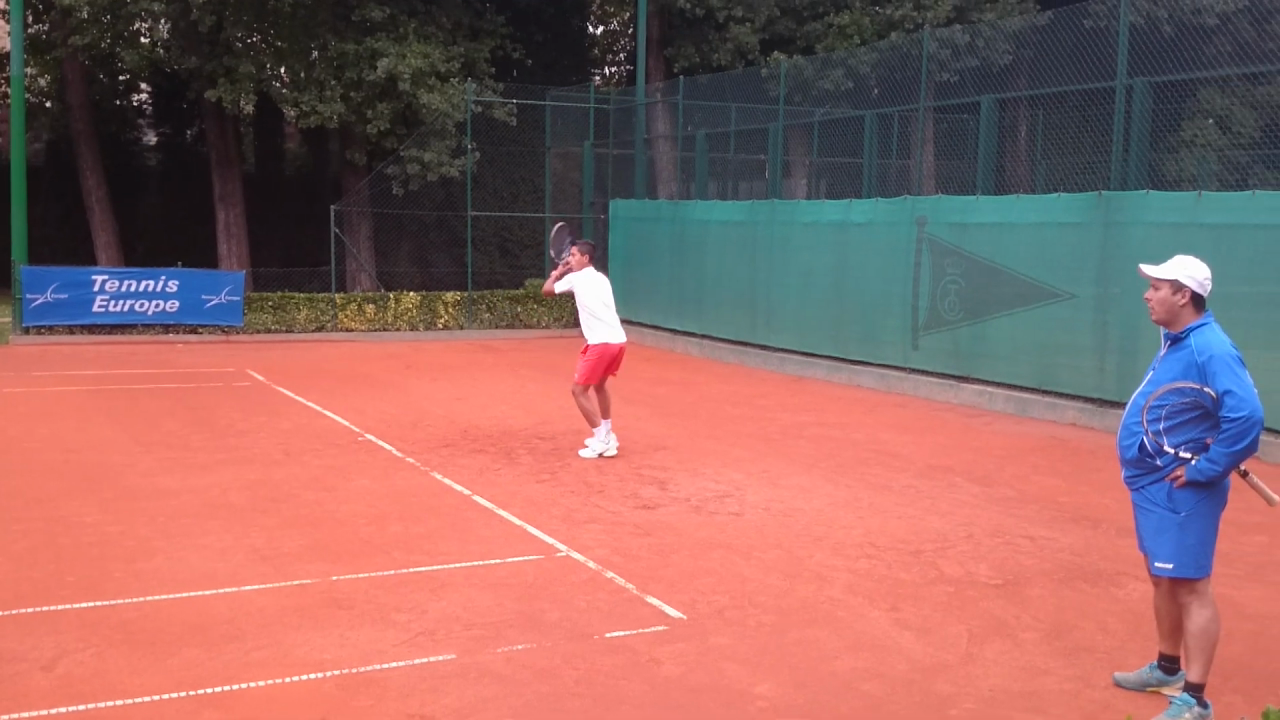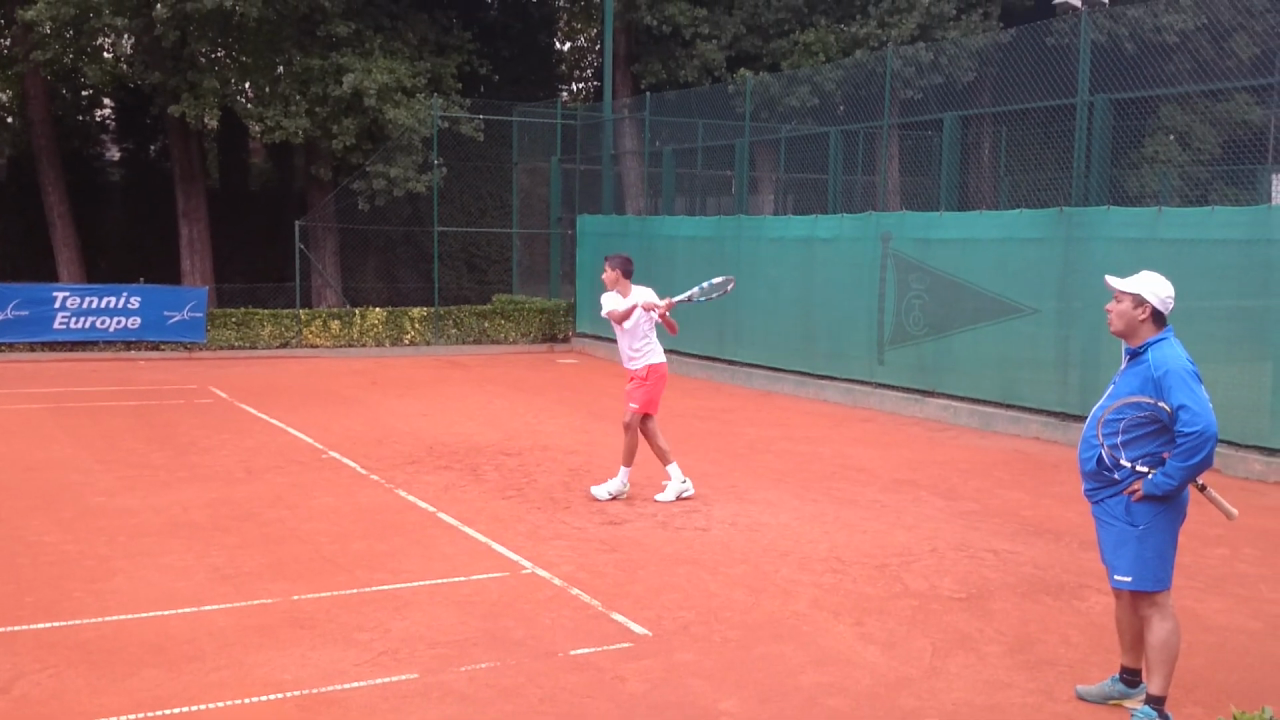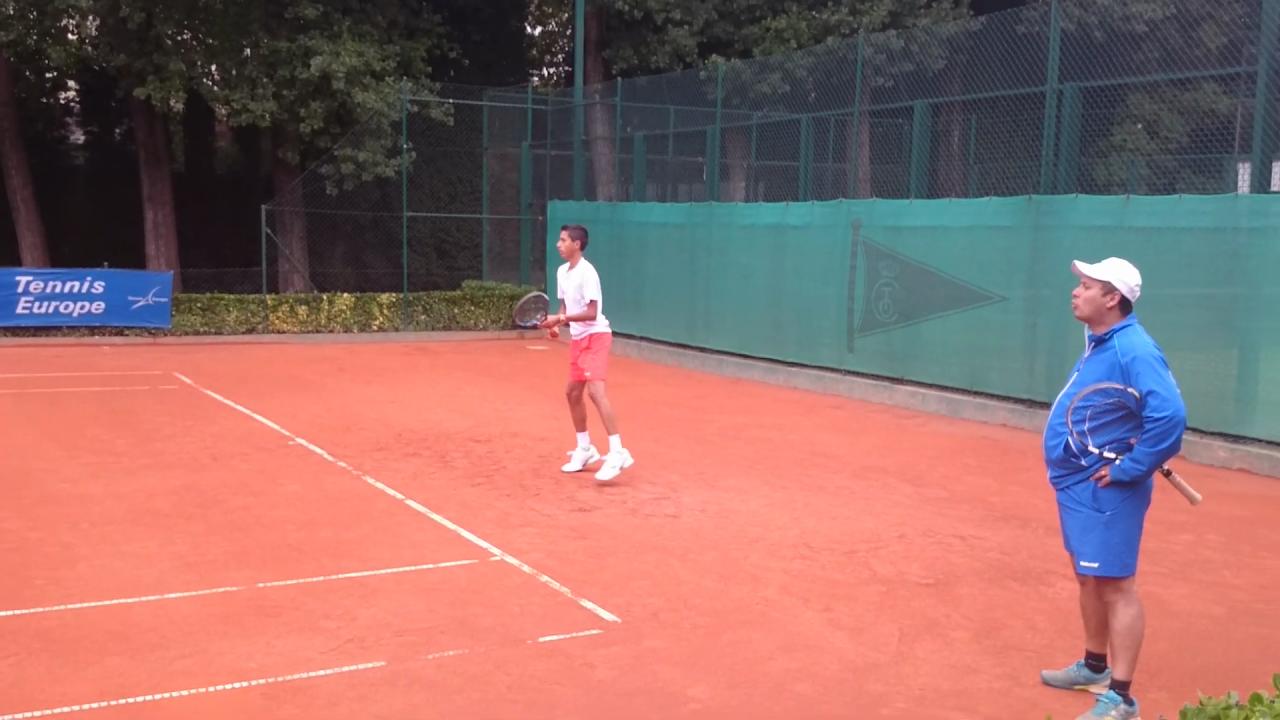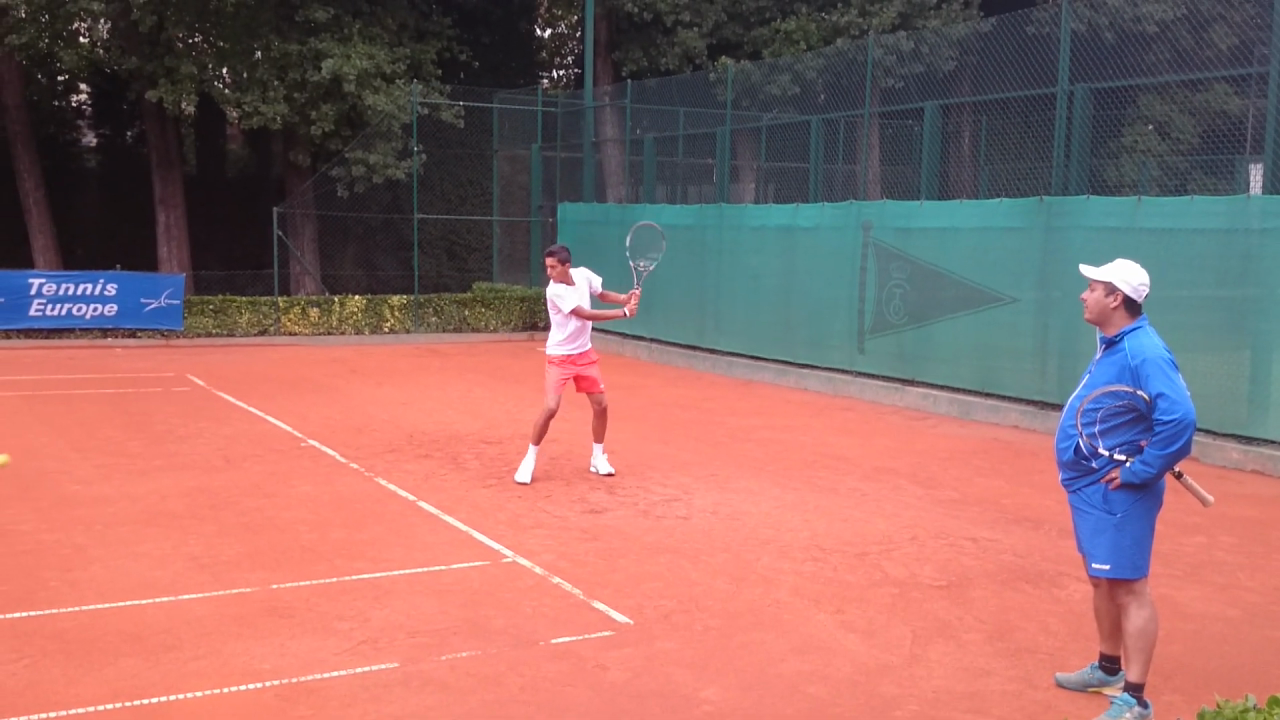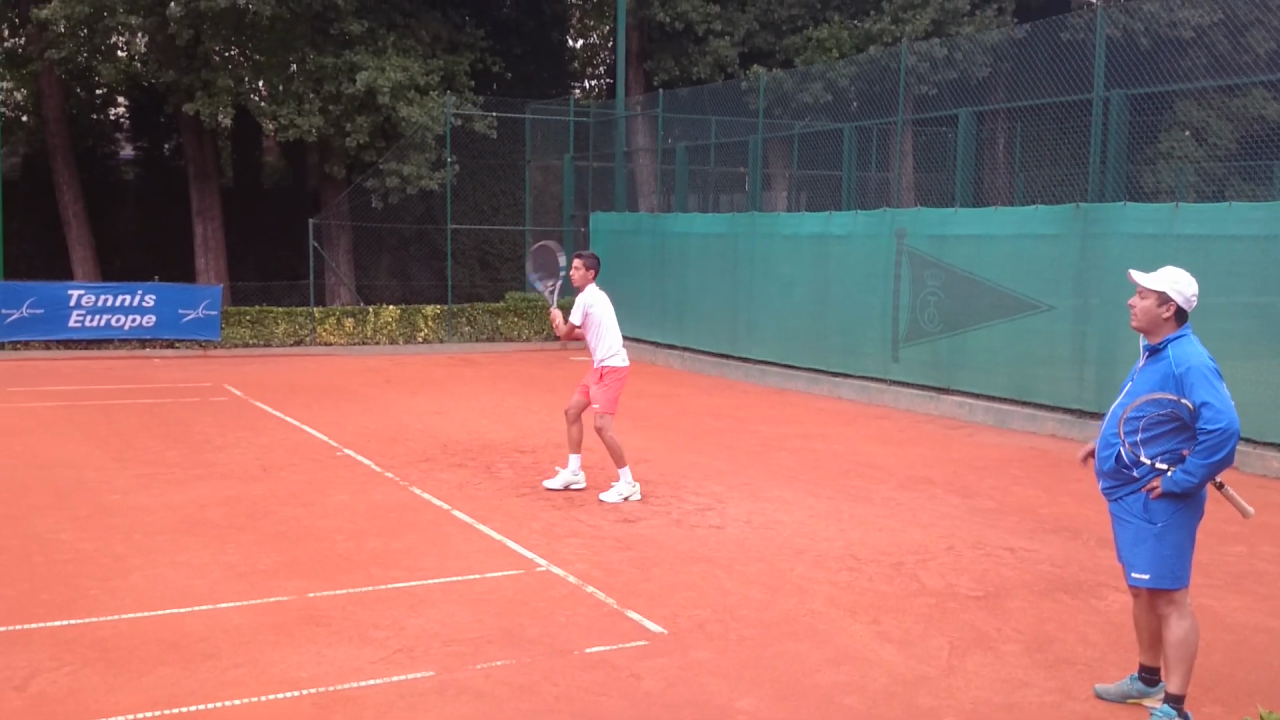
dt=1s
person 1, frame 1
left shoulder: (1210, 349)
right shoulder: (1174, 342)
left elbow: (1246, 417)
left wrist: (1203, 470)
left hip: (1180, 492)
right hip: (1153, 485)
left knee: (1190, 588)
right knee: (1163, 581)
right ankle: (1167, 669)
person 1, frame 2
left shoulder: (1167, 364)
right shoulder: (1138, 358)
left elbow: (1201, 431)
left wrist: (1160, 483)
left hip: (1139, 506)
right hip: (1114, 498)
left knee: (1151, 601)
right knee: (1126, 594)
right ankle: (1130, 682)
person 1, frame 3
left shoulder: (1133, 350)
right shoulder: (1099, 344)
left elbow: (1169, 416)
left wrist: (1128, 469)
left hip: (1103, 491)
right hip: (1078, 484)
left knee: (1114, 586)
right knee: (1089, 579)
right ankle: (1094, 666)
person 1, frame 4
left shoulder: (1144, 352)
right shoulder: (1111, 346)
left elbow: (1179, 418)
left wrist: (1138, 472)
left hip: (1116, 493)
right hip: (1090, 487)
left knee: (1128, 589)
right knee: (1102, 582)
right ankle: (1108, 669)
person 1, frame 5
left shoulder: (1188, 361)
right shoulder: (1154, 354)
left elbow: (1223, 428)
left wrist: (1179, 481)
right wrist: (1107, 445)
left hip: (1157, 505)
right hip: (1131, 496)
left knee: (1169, 599)
right knee: (1143, 592)
right ankle: (1148, 680)
person 2, frame 1
left shoulder: (575, 278)
right shoulder: (602, 279)
left elbow: (546, 289)
left wrist: (557, 273)
left hip: (600, 344)
right hip: (619, 341)
left knee: (579, 391)
right knee: (598, 385)
left ankle: (603, 441)
right ankle: (605, 433)
person 2, frame 2
left shoulder: (647, 294)
right shoulder: (610, 299)
left elbow: (673, 330)
right elbow: (617, 318)
left wrist: (665, 314)
right wrist: (638, 305)
left hip: (651, 366)
right hip: (636, 369)
left knee: (630, 422)
right knee: (646, 426)
left ankle: (621, 482)
right ankle: (678, 481)
person 2, frame 3
left shoulder: (587, 272)
right shoulder: (562, 271)
left elbow: (592, 313)
left wrist: (562, 319)
right wrist: (555, 324)
left hip: (595, 337)
right hip: (579, 339)
left knee: (596, 392)
right knee: (573, 394)
left ankle: (617, 452)
right ankle: (585, 450)
person 2, frame 4
left shoulder: (583, 274)
right shoulder: (554, 291)
left elbow: (603, 294)
right elbow: (586, 315)
left wrist: (627, 299)
right wrist: (624, 312)
left hip: (584, 353)
right hip: (559, 357)
left knee: (601, 405)
right knee: (551, 408)
left ankle: (598, 457)
right ankle: (530, 457)
person 2, frame 5
left shoulder: (585, 298)
right shoulder: (593, 296)
left elbow: (565, 334)
left wrist: (559, 320)
right wrist: (562, 324)
left hip: (611, 367)
right hip: (602, 367)
left knee: (602, 425)
right knee: (572, 411)
left ankle: (628, 484)
right ankle: (574, 472)
